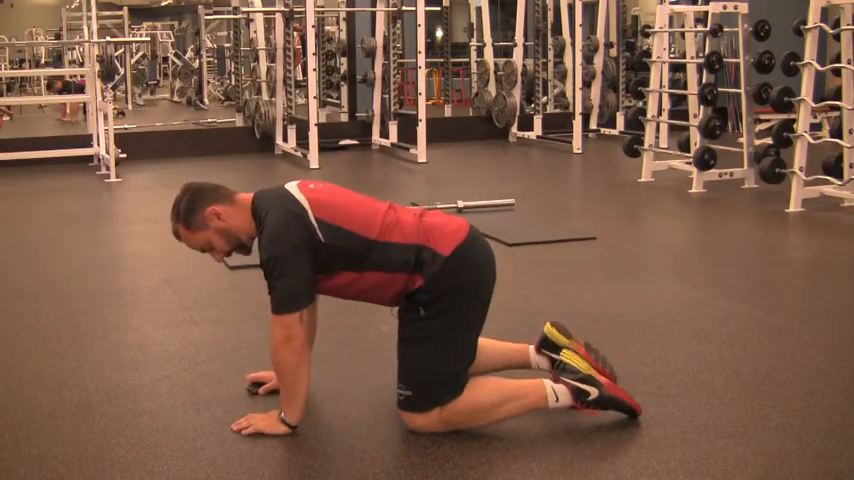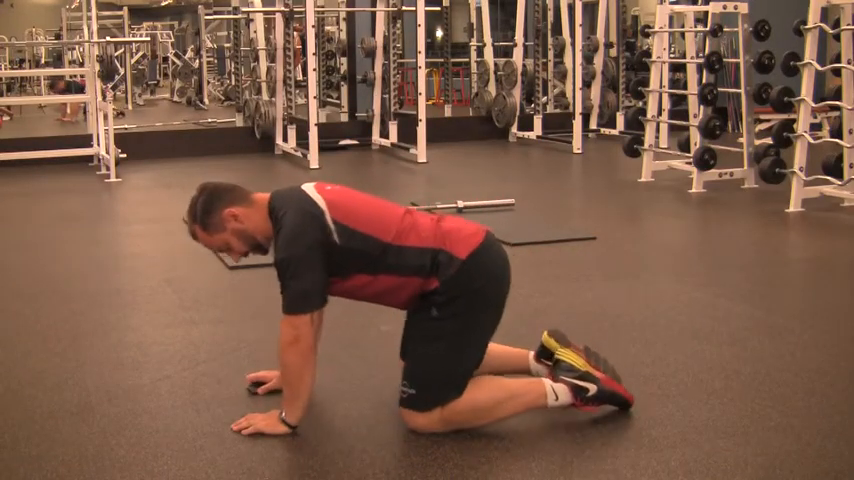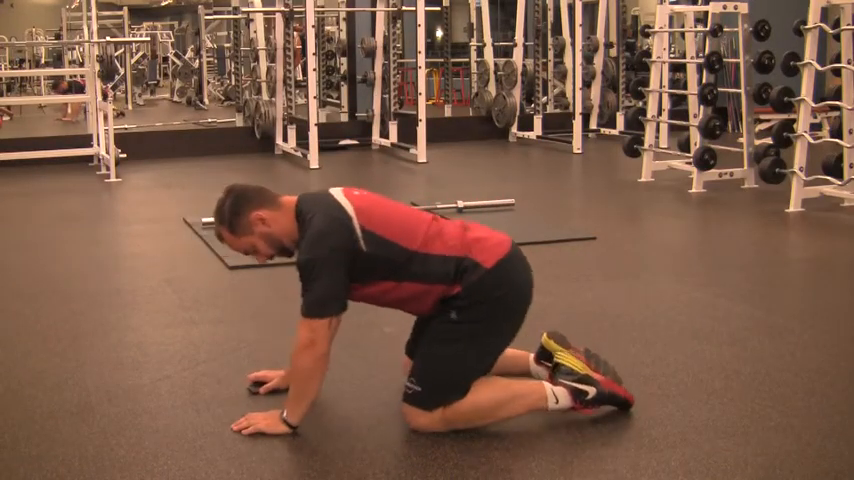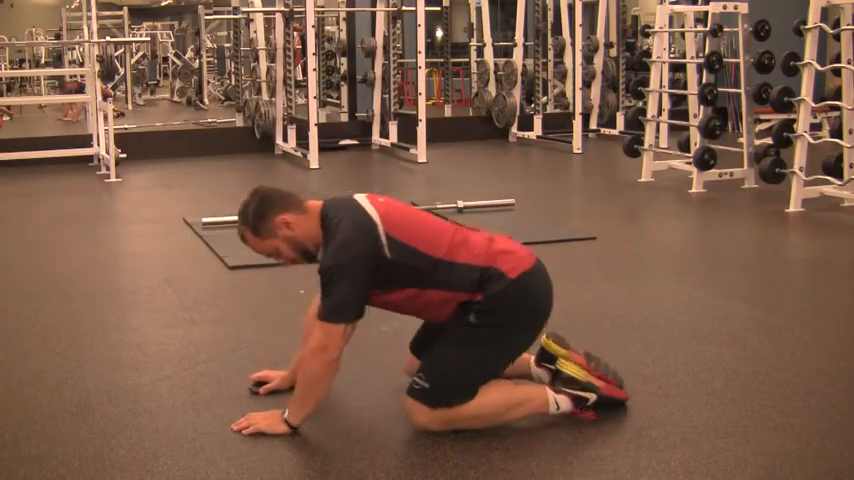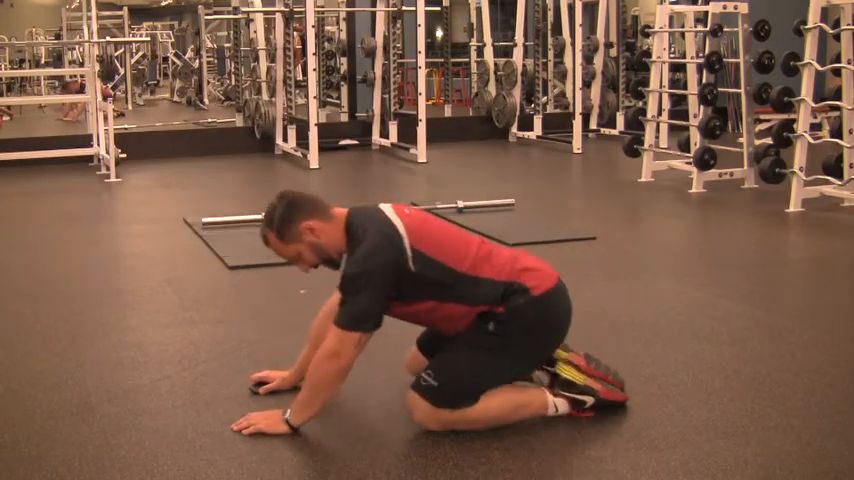
dt=0.3s
person 1, frame 1
left shoulder: (279, 232)
right shoulder: (281, 205)
left elbow: (290, 335)
right elbow: (303, 308)
left wrist: (287, 416)
right wrist: (290, 374)
left hip: (449, 271)
right hip: (454, 253)
left knee: (422, 412)
right knee: (435, 360)
left ankle: (564, 387)
right ankle: (545, 352)
person 1, frame 2
left shoulder: (296, 233)
right shoulder: (296, 206)
left elbow: (299, 336)
right elbow: (310, 313)
left wrist: (288, 417)
right wrist: (292, 373)
left hip: (465, 275)
right hip: (466, 258)
left knee: (422, 413)
right knee: (422, 364)
left ankle: (565, 386)
right ankle: (543, 359)
person 1, frame 3
left shoulder: (321, 237)
right shoulder: (321, 210)
left elbow: (314, 342)
right elbow: (316, 313)
left wrist: (288, 418)
right wrist: (291, 373)
left hip: (489, 285)
right hip: (488, 267)
left knee: (424, 412)
right knee: (420, 365)
left ankle: (566, 390)
right ankle: (544, 361)
person 1, frame 4
left shoulder: (347, 242)
right shoulder: (341, 215)
left elbow: (327, 347)
right elbow: (323, 311)
left wrist: (290, 419)
right wrist: (293, 374)
left hip: (510, 293)
right hip: (505, 277)
left knee: (426, 410)
right knee: (418, 367)
left ankle: (566, 393)
right ankle: (543, 363)
person 1, frame 5
left shoulder: (373, 251)
right shoulder: (367, 224)
left elbow: (338, 354)
right elbow: (335, 311)
left wrist: (290, 419)
right wrist: (295, 374)
left hip: (531, 308)
right hip: (522, 295)
left knee: (427, 408)
right knee: (418, 363)
left ankle: (566, 395)
right ankle: (546, 367)
